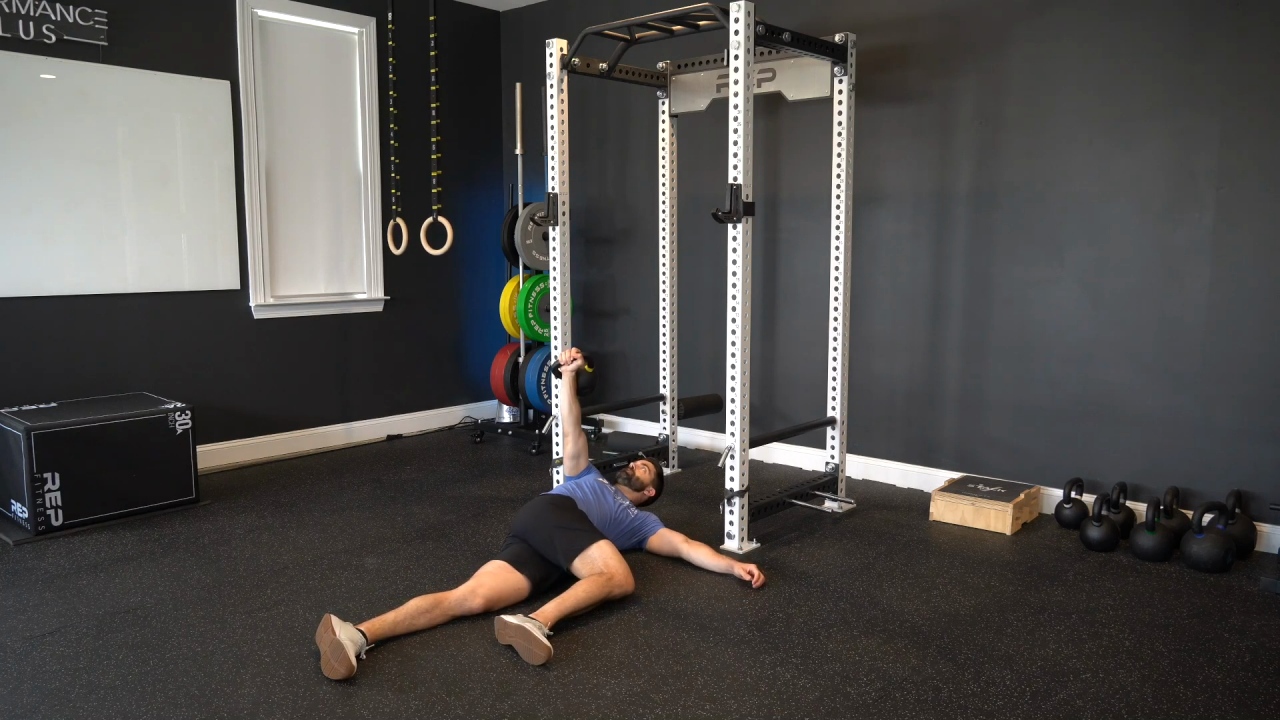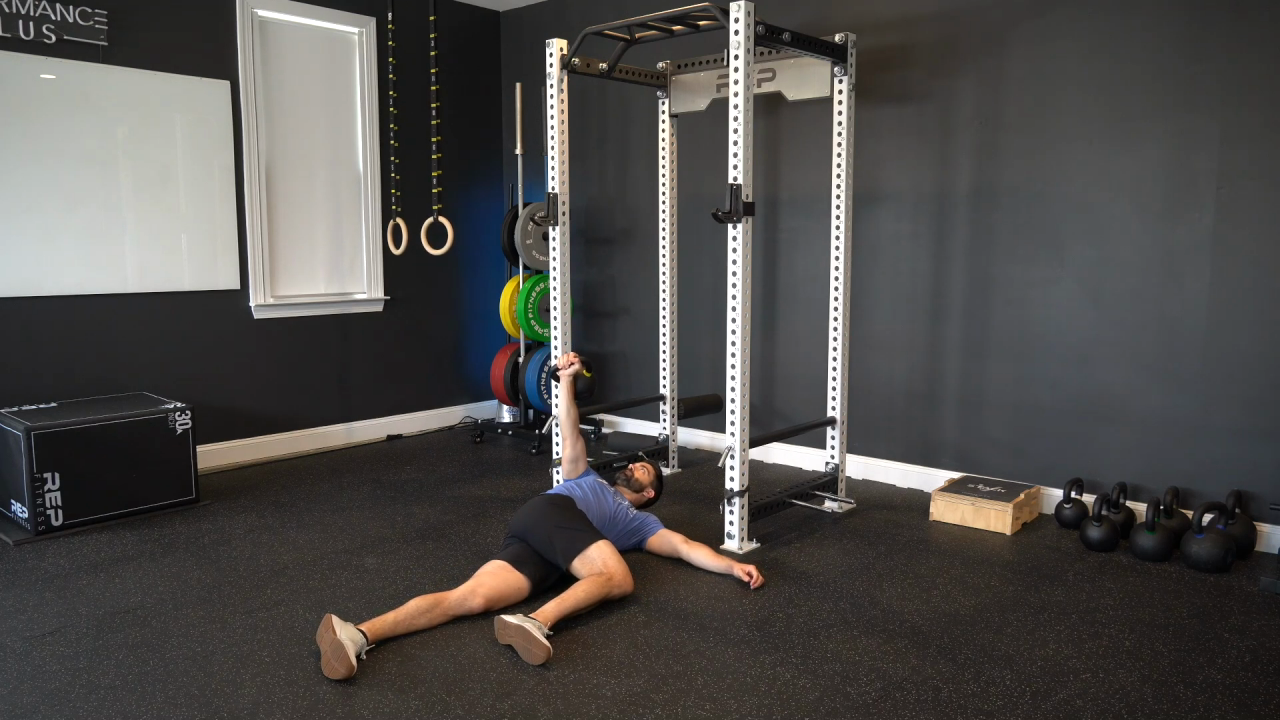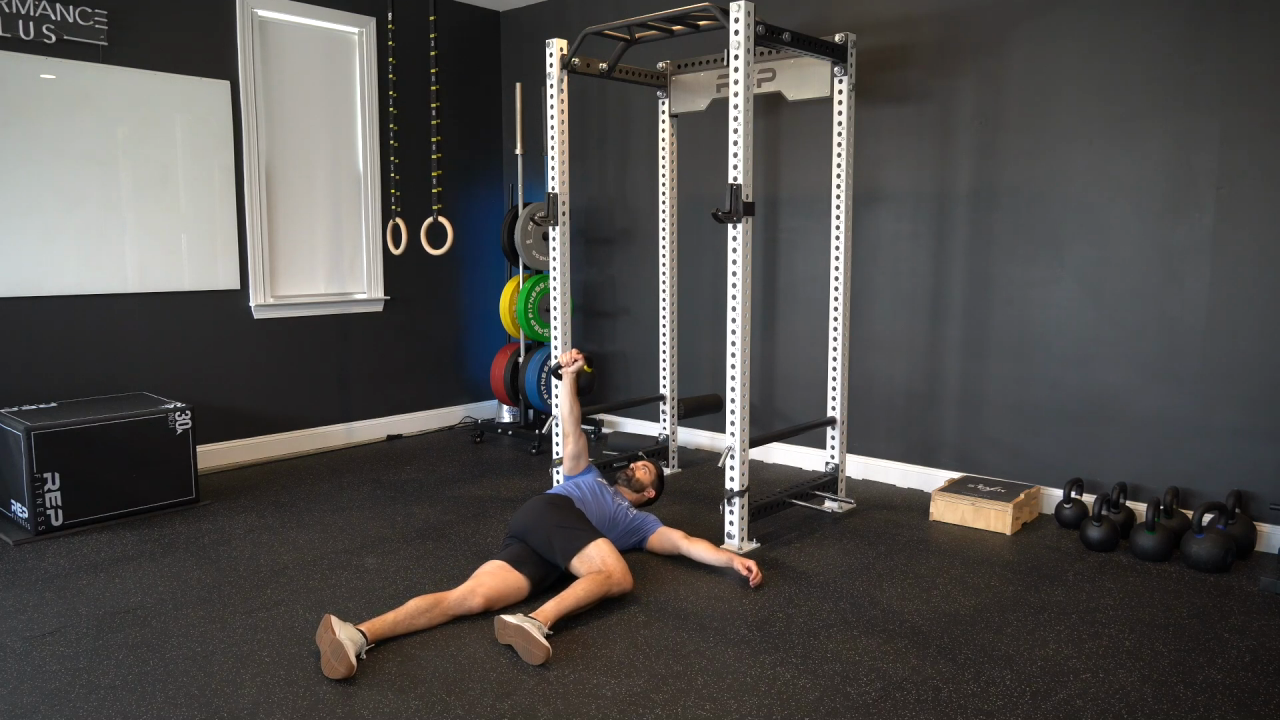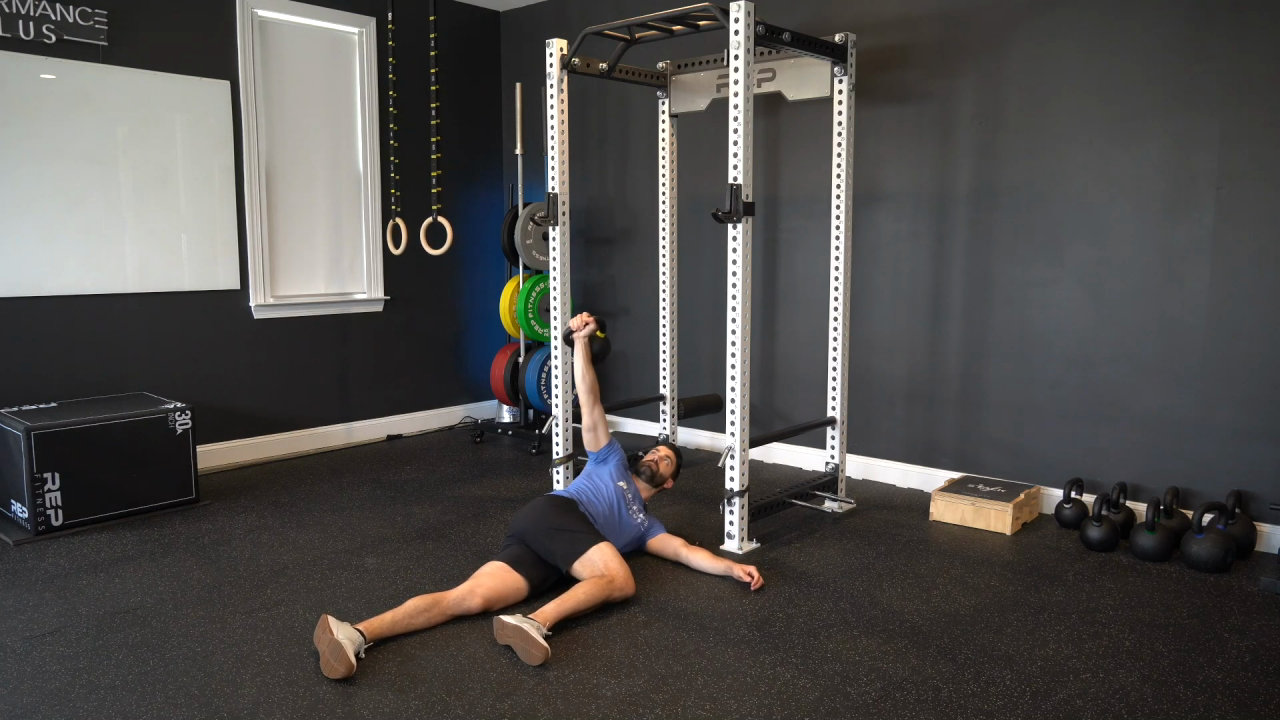
dt=0.5s
person 1, frame 1
left shoulder: (641, 522)
right shoulder: (588, 476)
left elbow: (684, 546)
right elbow: (572, 434)
left wrist: (734, 565)
right wrist: (569, 375)
left hip: (554, 557)
right hip: (549, 513)
person 1, frame 2
left shoulder: (640, 523)
right shoulder: (585, 478)
left elbow: (684, 547)
right elbow: (571, 436)
left wrist: (734, 565)
right wrist: (567, 379)
left hip: (549, 555)
right hip: (548, 513)
person 1, frame 3
left shoulder: (641, 523)
right shoulder: (588, 477)
left elbow: (684, 543)
right elbow: (573, 436)
left wrist: (733, 558)
right wrist: (569, 376)
left hip: (552, 557)
right hip: (548, 512)
person 1, frame 4
left shoulder: (644, 524)
right shoulder: (611, 460)
left elbow: (684, 551)
right elbow: (590, 408)
left wrist: (733, 566)
right wrist: (582, 341)
left hip: (550, 557)
right hip: (552, 515)
left knee: (469, 599)
left ankle: (357, 634)
